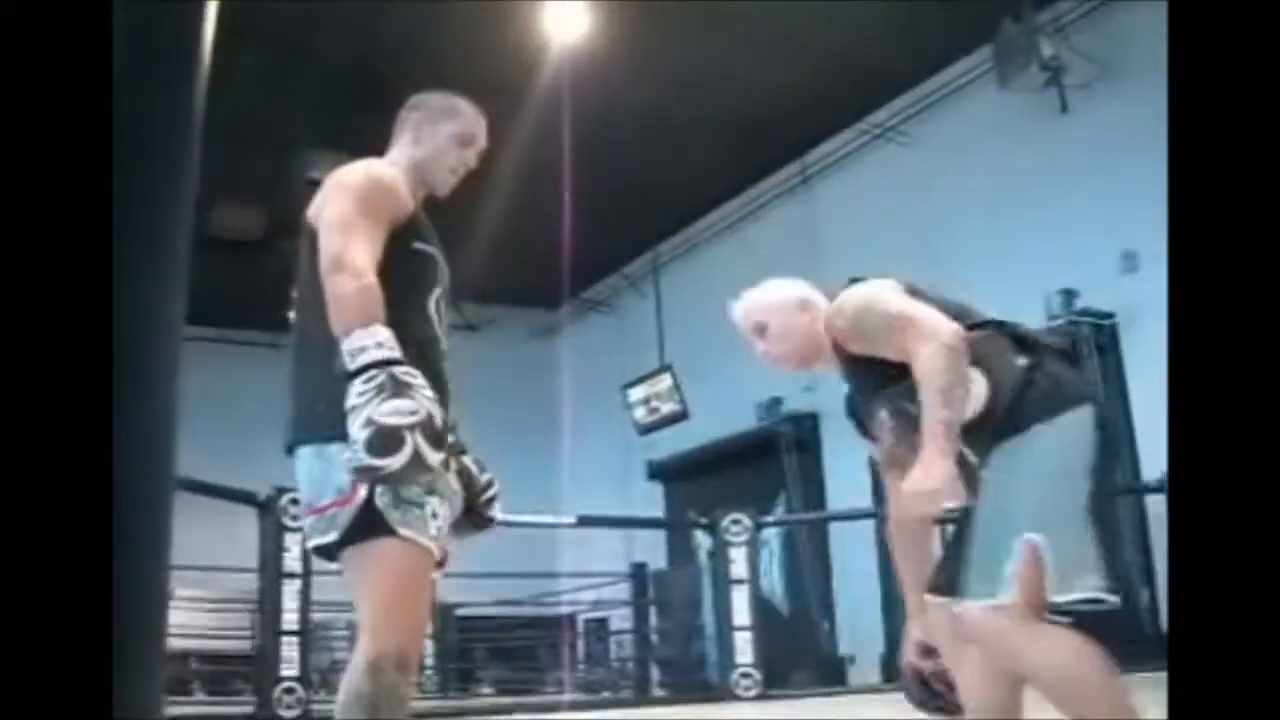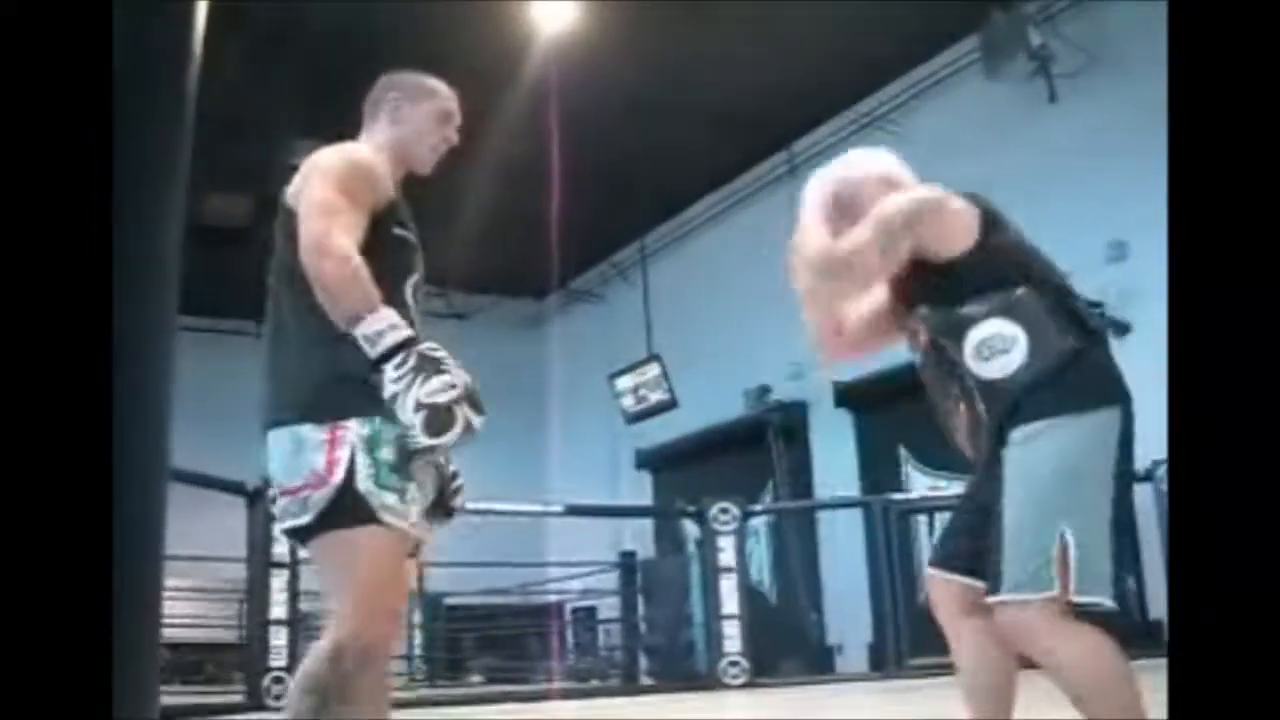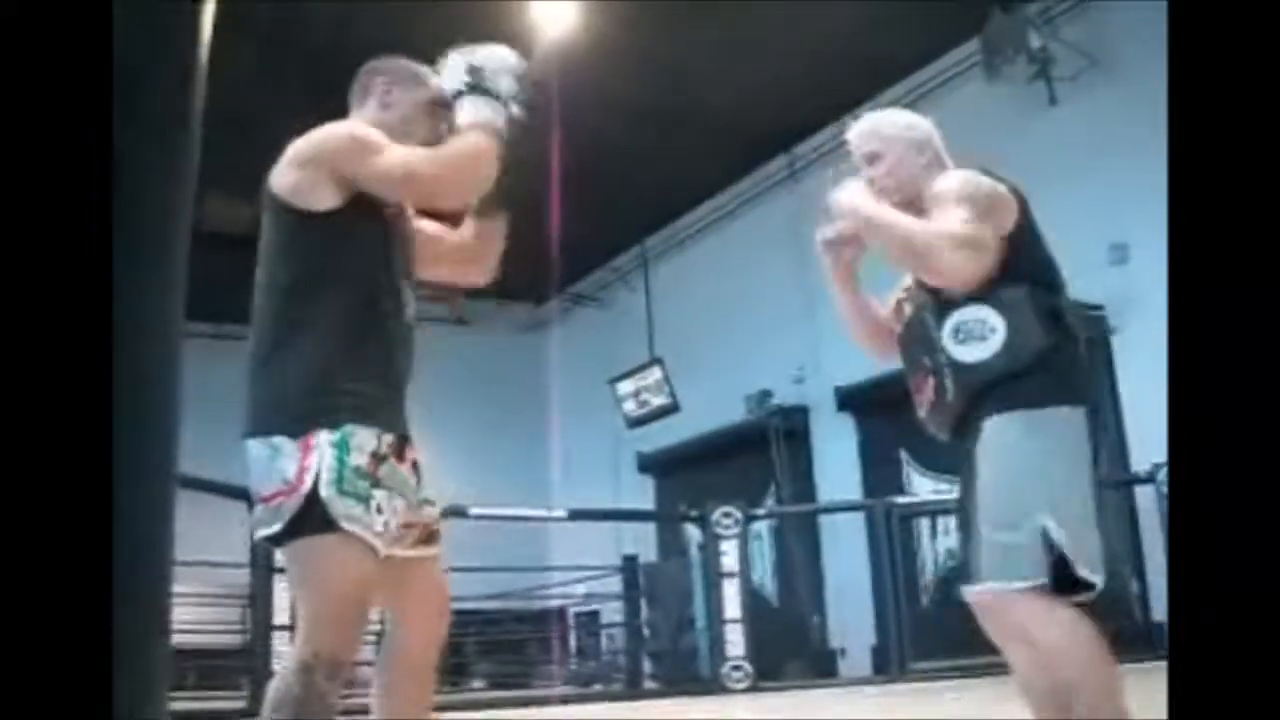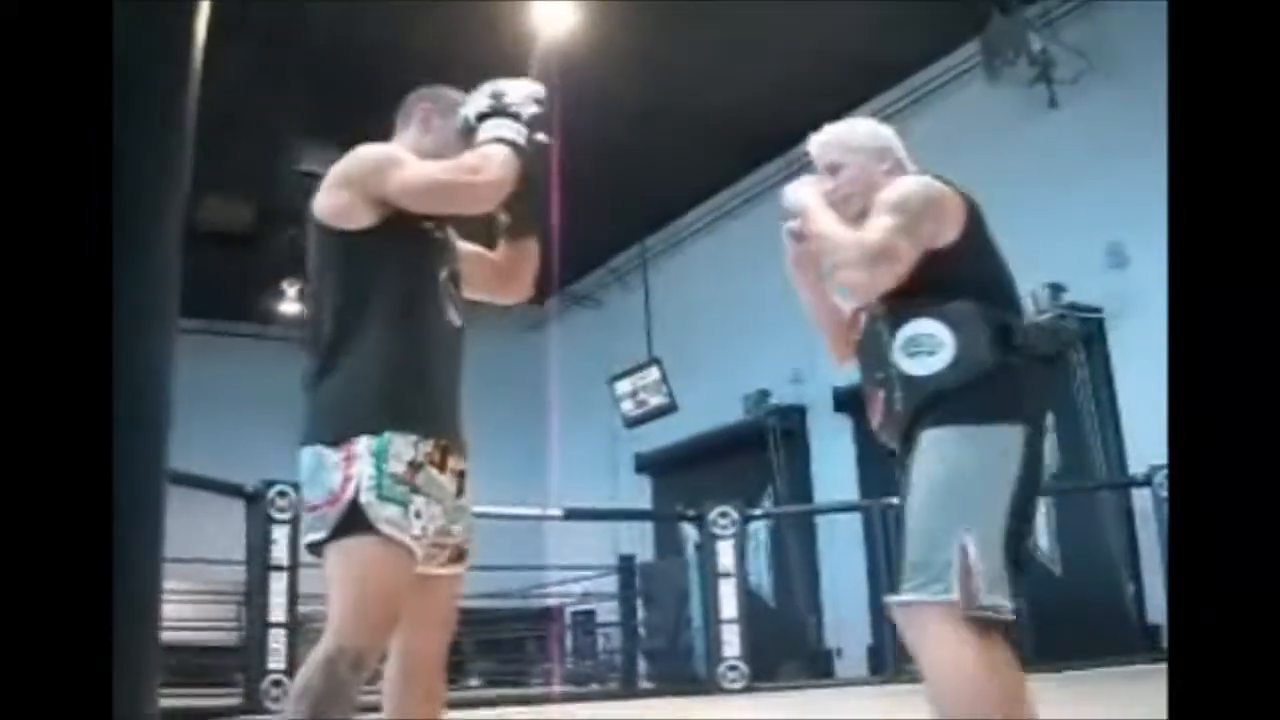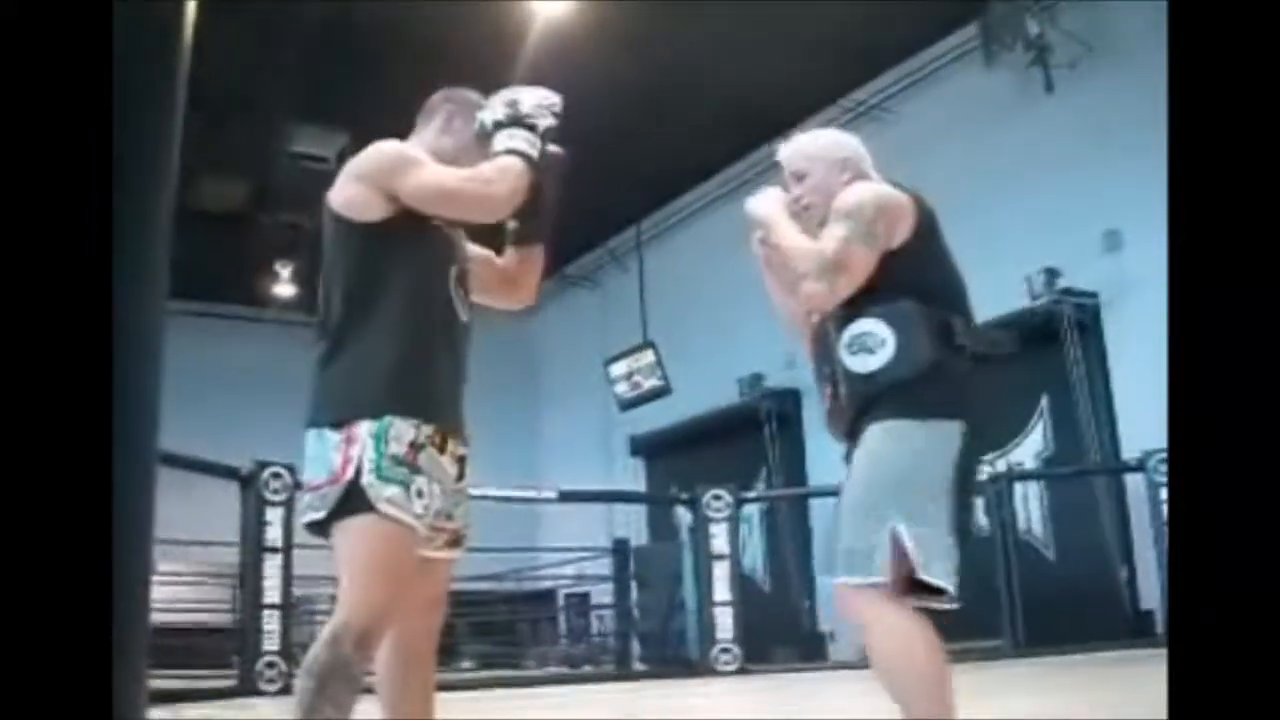
dt=0.4s
person 1, frame 1
left shoulder: (413, 225)
right shoulder: (369, 182)
right elbow: (347, 274)
left wrist: (453, 455)
right wrist: (382, 381)
left hip: (399, 438)
right hip: (362, 431)
left knee: (397, 641)
right knee: (393, 639)
person 1, frame 2
left shoulder: (386, 207)
right shoulder: (348, 164)
right elbow: (328, 254)
right wrist: (405, 353)
left hip: (371, 423)
right hip: (337, 417)
left knee: (375, 633)
right knee: (358, 630)
person 1, frame 3
left shoulder: (388, 211)
right shoulder: (332, 146)
left elbow: (475, 263)
right elbow: (457, 180)
left wrist: (486, 141)
right wrist: (486, 102)
left hip: (374, 431)
right hip: (323, 426)
left knee: (424, 617)
right knee: (330, 641)
person 1, frame 4
left shoulder: (432, 235)
right shoulder: (368, 167)
left elbow: (511, 283)
right elbow: (478, 184)
left wrist: (523, 200)
right wrist: (504, 127)
left hip: (431, 443)
right hip: (369, 436)
left knee: (426, 636)
right knee: (357, 635)
person 1, frame 5
left shoulder: (440, 229)
right shoulder: (385, 161)
left elbow: (515, 288)
right elbow: (488, 195)
left wrist: (532, 212)
right wrist: (520, 136)
left hip: (430, 427)
right hip: (373, 420)
left knee: (420, 619)
right knee: (366, 614)
person 2, frame 1
left shoulder: (855, 310)
right shoulder: (871, 401)
left elbow: (943, 337)
right elbow: (908, 509)
left wrist: (935, 458)
right wrist: (916, 617)
left hip: (1042, 425)
right hip: (1012, 446)
left knee: (998, 621)
right knee: (949, 619)
person 2, frame 2
left shoulder: (924, 207)
right shoulder: (910, 274)
left elbow: (828, 274)
right elbow: (836, 344)
left wrist: (816, 203)
right wrist: (821, 233)
left hip: (1058, 412)
right hip: (1016, 428)
left knee: (1031, 610)
right knee: (953, 590)
person 2, frame 3
left shoulder: (964, 190)
right shoulder: (928, 256)
left elbow: (960, 264)
right elbow: (889, 344)
left wrist: (867, 212)
right wrist: (841, 272)
left hip: (1029, 407)
right hip: (989, 422)
left knee: (1011, 593)
right knee: (1010, 605)
person 2, frame 4
left shoulder: (914, 195)
right shoulder: (892, 234)
left elbow: (859, 275)
right elbow: (847, 342)
left wrist: (811, 207)
right wrist: (802, 261)
left hip: (970, 420)
right hip: (950, 427)
left knee: (929, 611)
right knee: (951, 613)
person 2, frame 5
left shoulder: (870, 200)
right shoulder: (854, 237)
left elbow: (822, 285)
right elbow: (818, 330)
left wrist: (774, 219)
right wrist: (772, 262)
left hip: (918, 413)
right hip: (899, 420)
left knee: (865, 594)
right knee: (888, 598)
